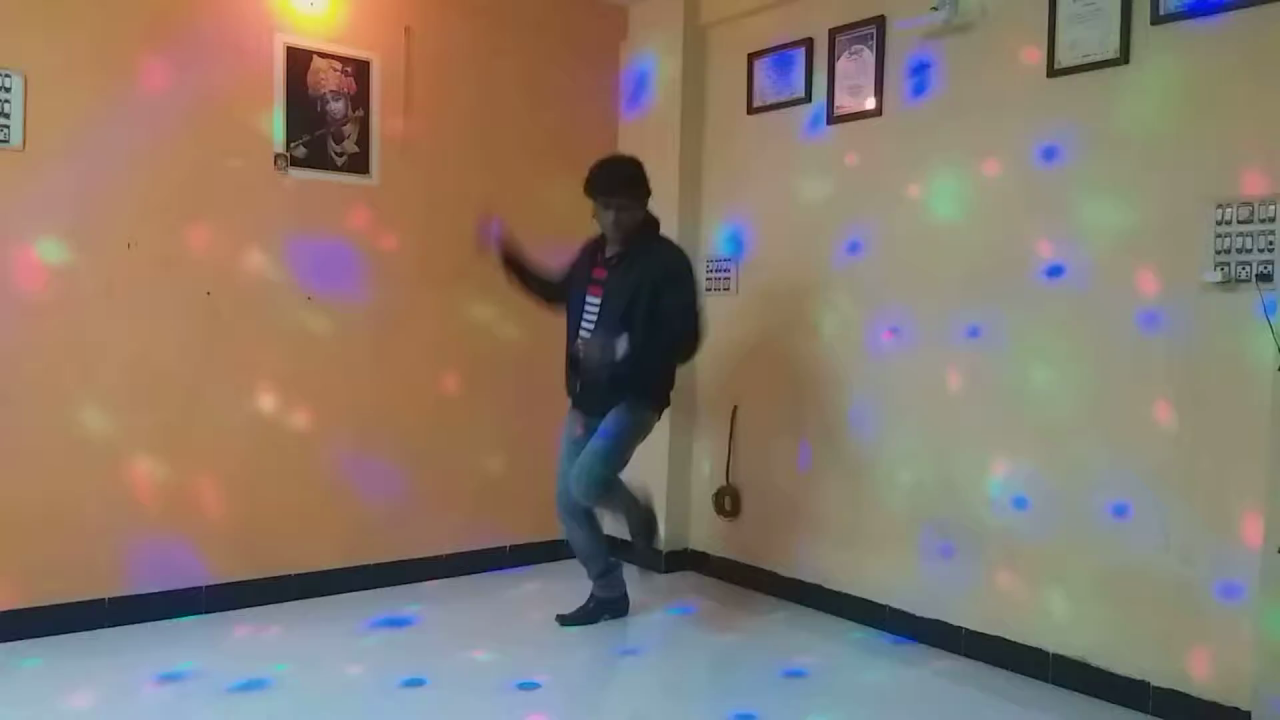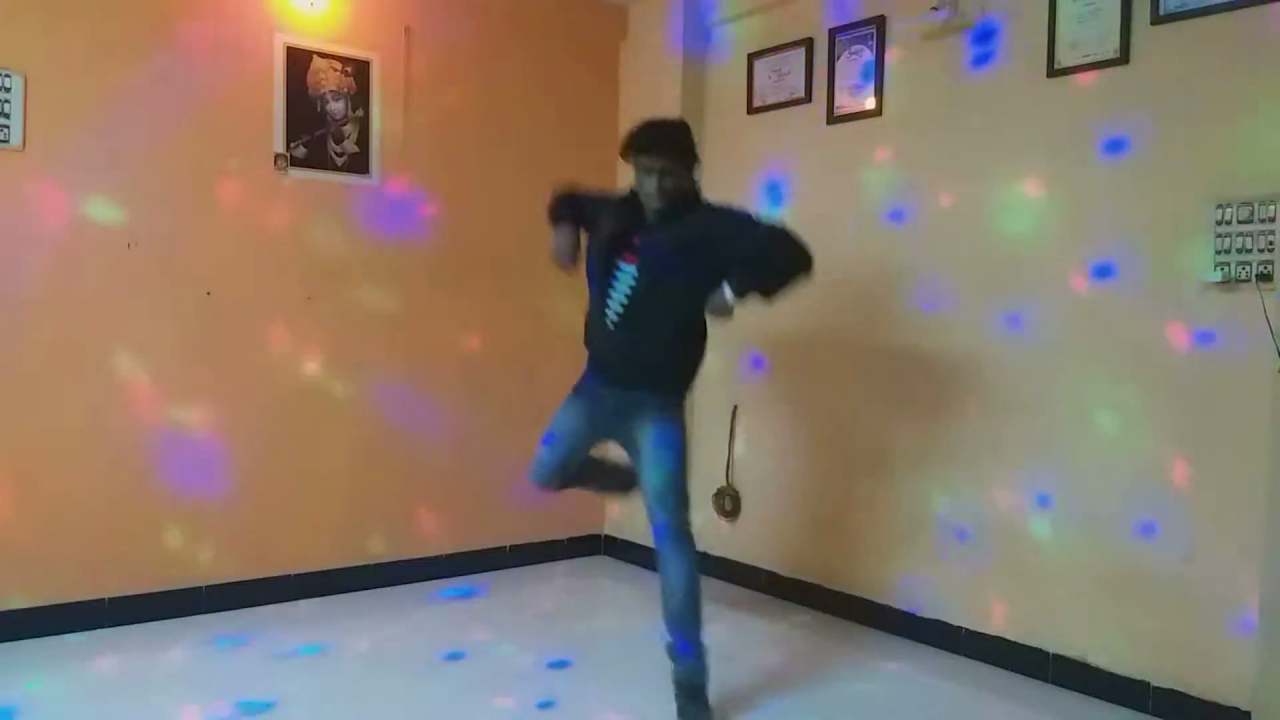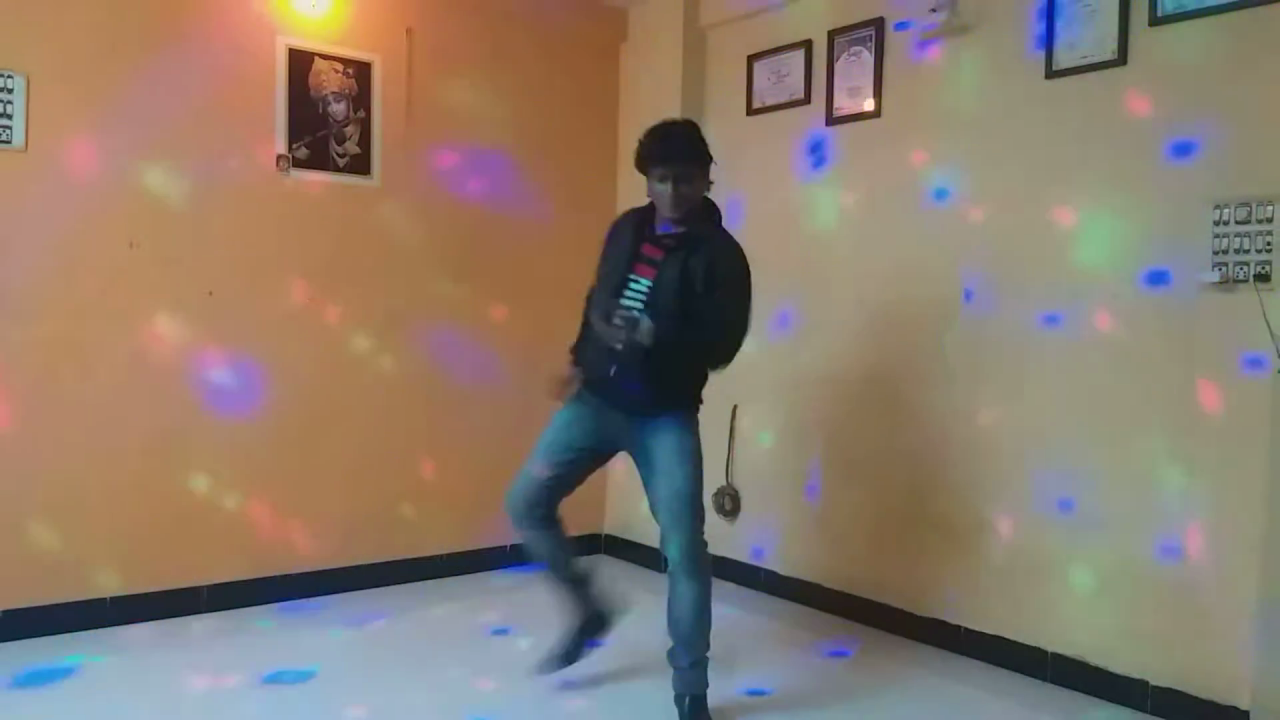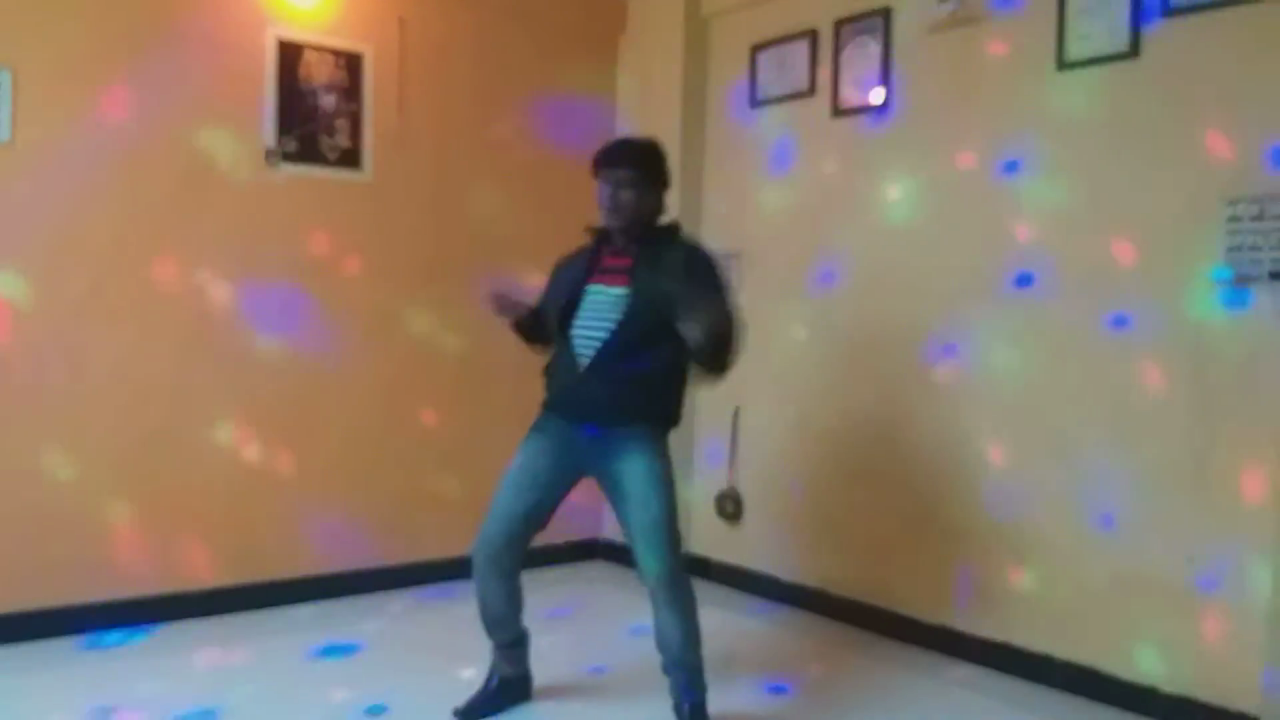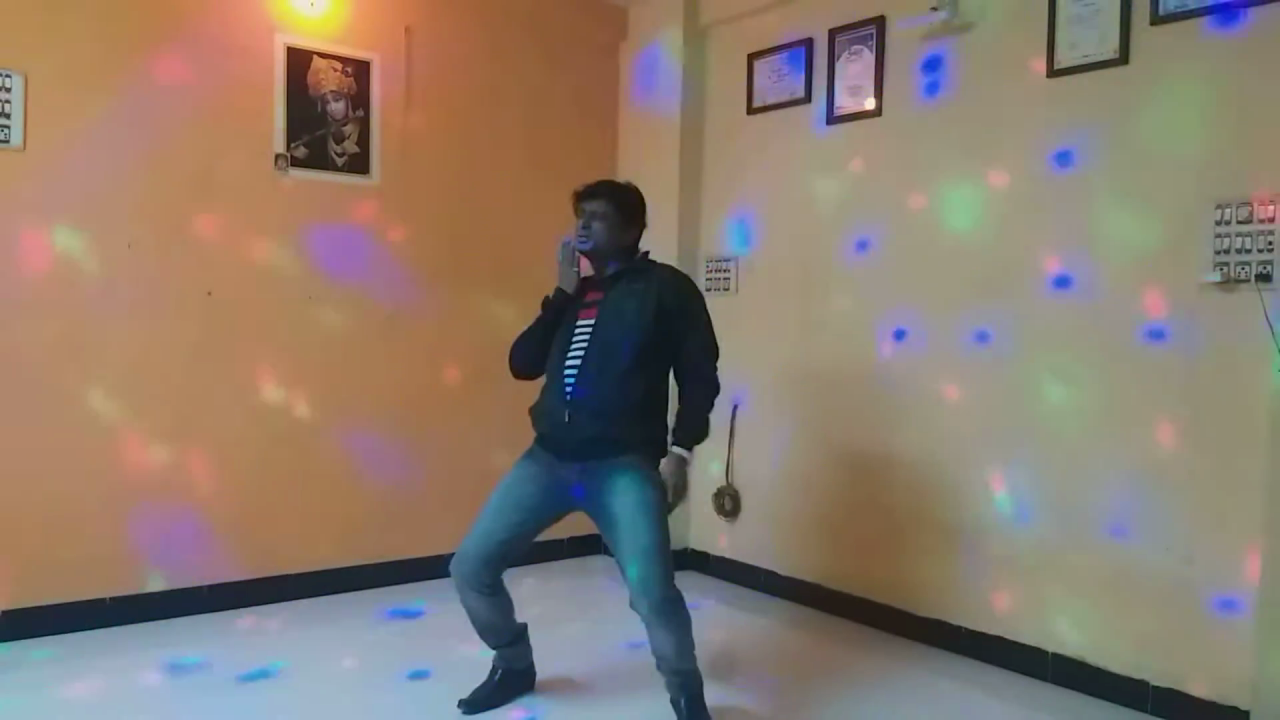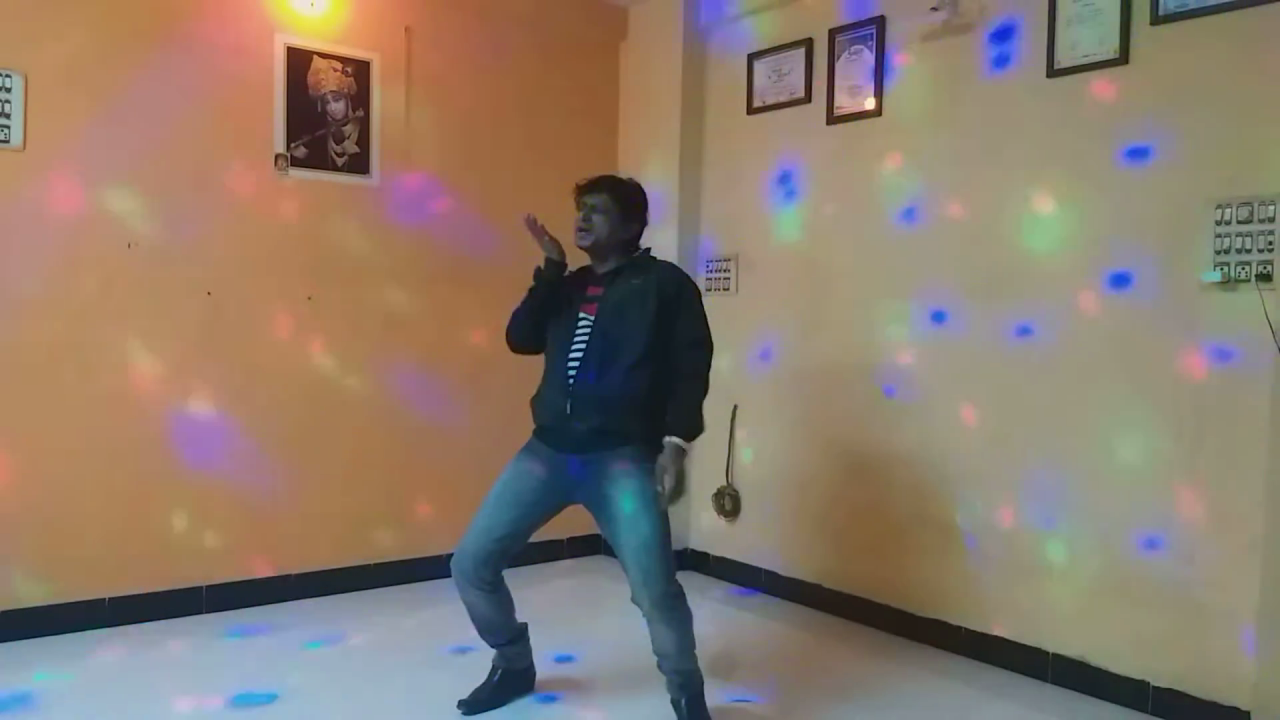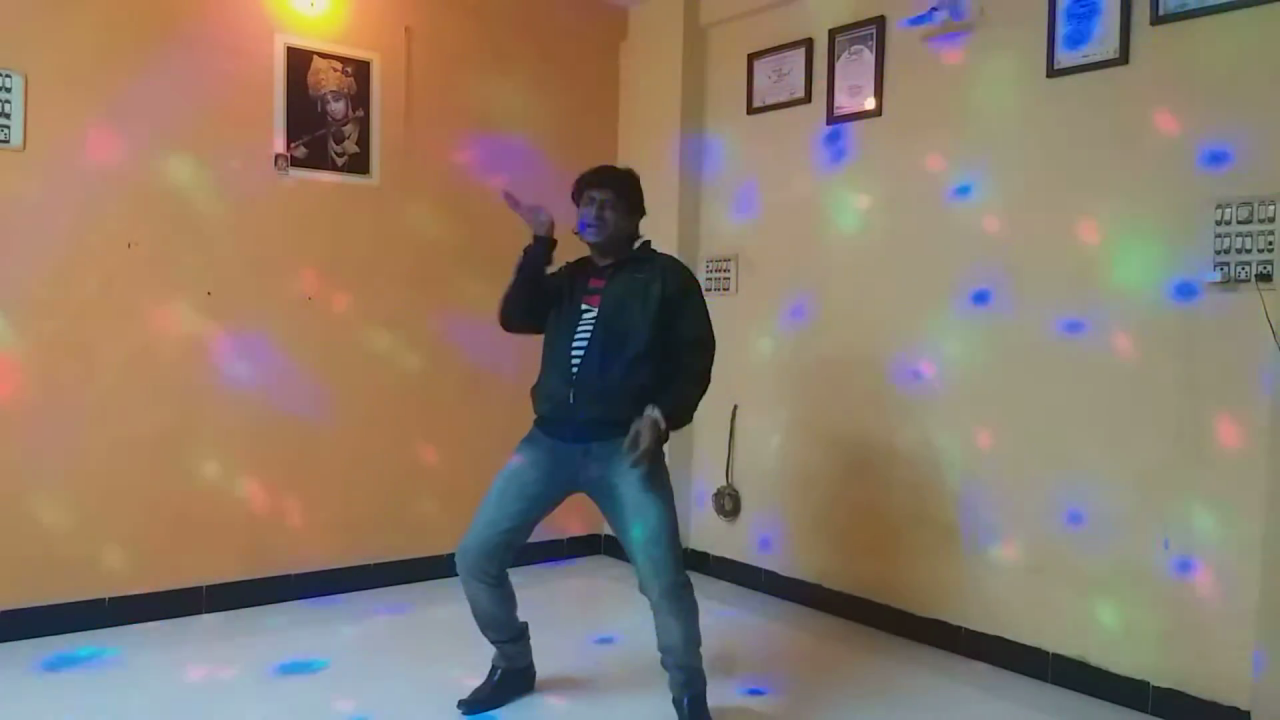
dt=0.3s
person 1, frame 1
left shoulder: (664, 261)
right shoulder: (592, 253)
left elbow: (683, 339)
right elbow: (552, 295)
left wrist: (622, 348)
right wrist: (509, 257)
left hip: (633, 398)
right hip: (587, 400)
left knee: (583, 485)
right knee: (567, 497)
left ankle: (638, 513)
right ankle: (607, 592)
person 1, frame 2
left shoulder: (709, 227)
right shoulder: (621, 213)
left elbow: (792, 257)
right elbow: (572, 203)
left wrist: (739, 286)
right wrist: (565, 227)
left hip: (654, 399)
right hip: (597, 387)
left knee: (668, 528)
right knee: (546, 474)
right ankle: (629, 479)
person 1, frame 3
left shoulder: (720, 253)
right shoulder: (626, 230)
left elbow: (721, 344)
left wrist: (651, 334)
right wrist: (580, 358)
left hip: (666, 416)
right hip: (595, 400)
left knee: (682, 549)
right knee: (524, 503)
right ankle: (588, 608)
person 1, frame 4
left shoulder: (682, 262)
right shoulder: (581, 262)
left elbow: (714, 359)
right elbow: (547, 333)
left wrist: (705, 335)
right wrist: (522, 317)
left hip: (632, 435)
right hip: (559, 425)
left knee: (661, 568)
right knee: (493, 550)
right ankle: (509, 672)
person 1, frame 5
left shoulder: (666, 289)
right shoulder: (574, 297)
left elbow: (700, 377)
right elbow: (522, 363)
left wrist: (678, 450)
right wrist: (563, 296)
left hip: (622, 466)
right hip: (548, 458)
left knee: (652, 593)
right knee: (470, 567)
right ankle: (514, 665)
person 1, frame 6
left shoulder: (665, 284)
right shoulder: (570, 286)
left elbow: (692, 369)
right elbow: (520, 338)
left wrist: (675, 442)
right wrist: (550, 267)
left hip: (621, 458)
right hip: (547, 451)
left knee: (655, 587)
right knee: (471, 564)
right ankle: (514, 665)
person 1, frame 7
left shoulder: (665, 277)
right shoulder: (566, 280)
left elbow: (696, 358)
right elbow: (513, 317)
left wrist: (661, 413)
right wrist: (538, 243)
left hip: (624, 446)
right hip: (548, 441)
left knee: (664, 576)
right knee: (476, 557)
right ankle: (513, 664)
